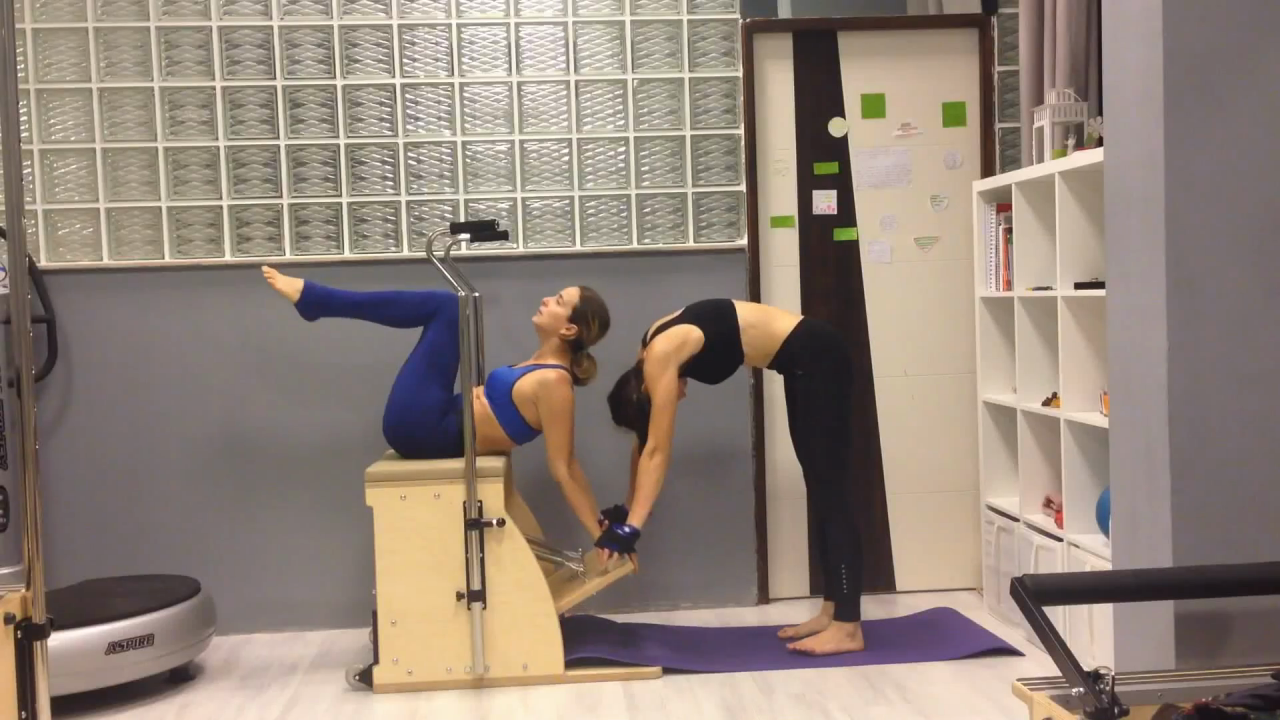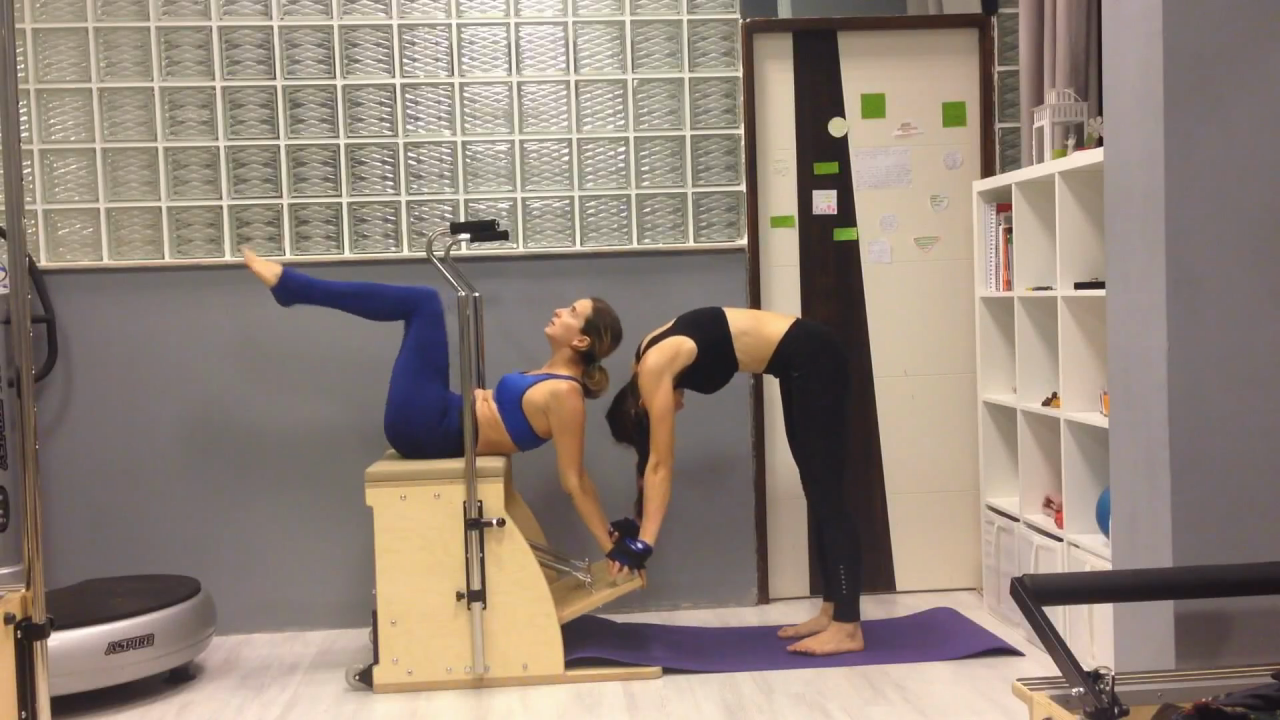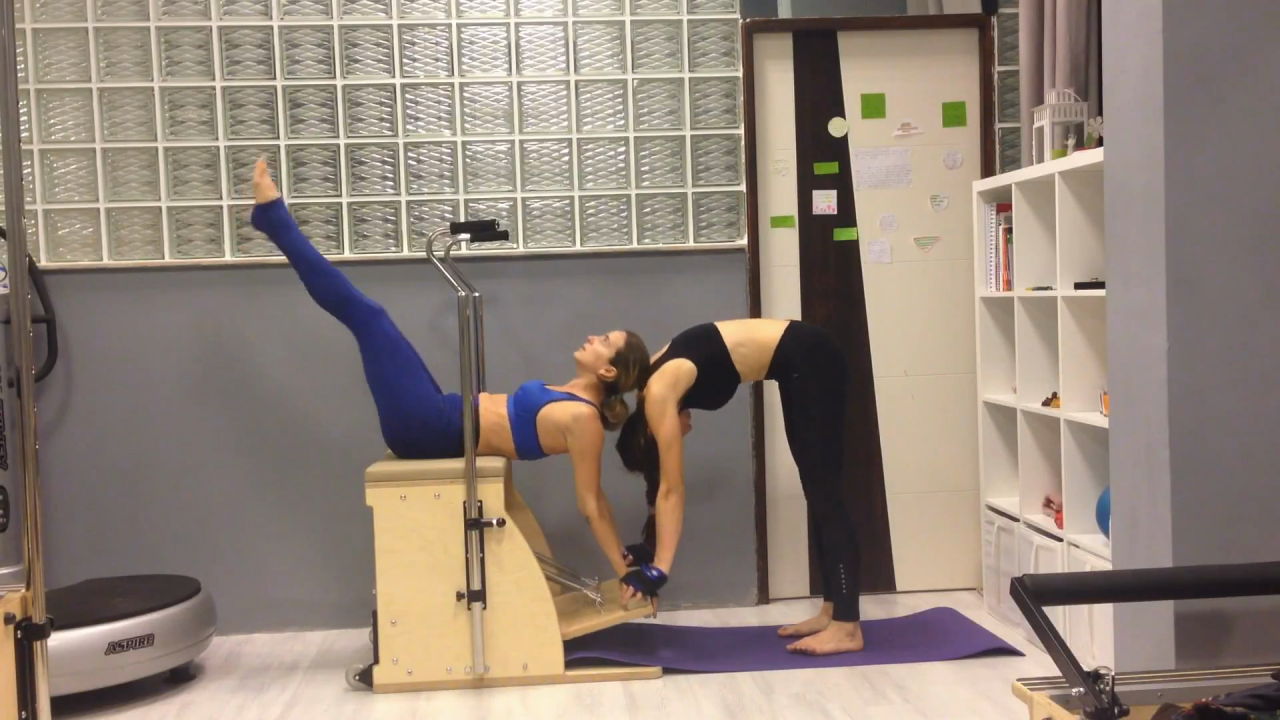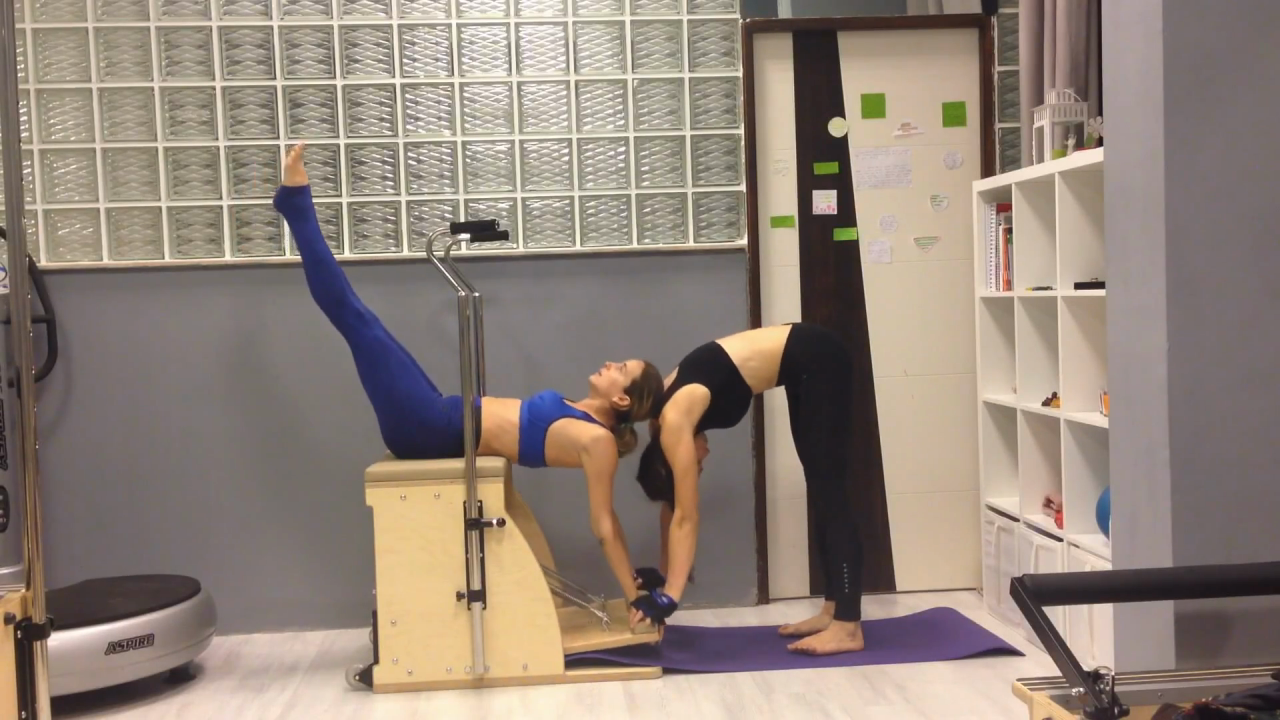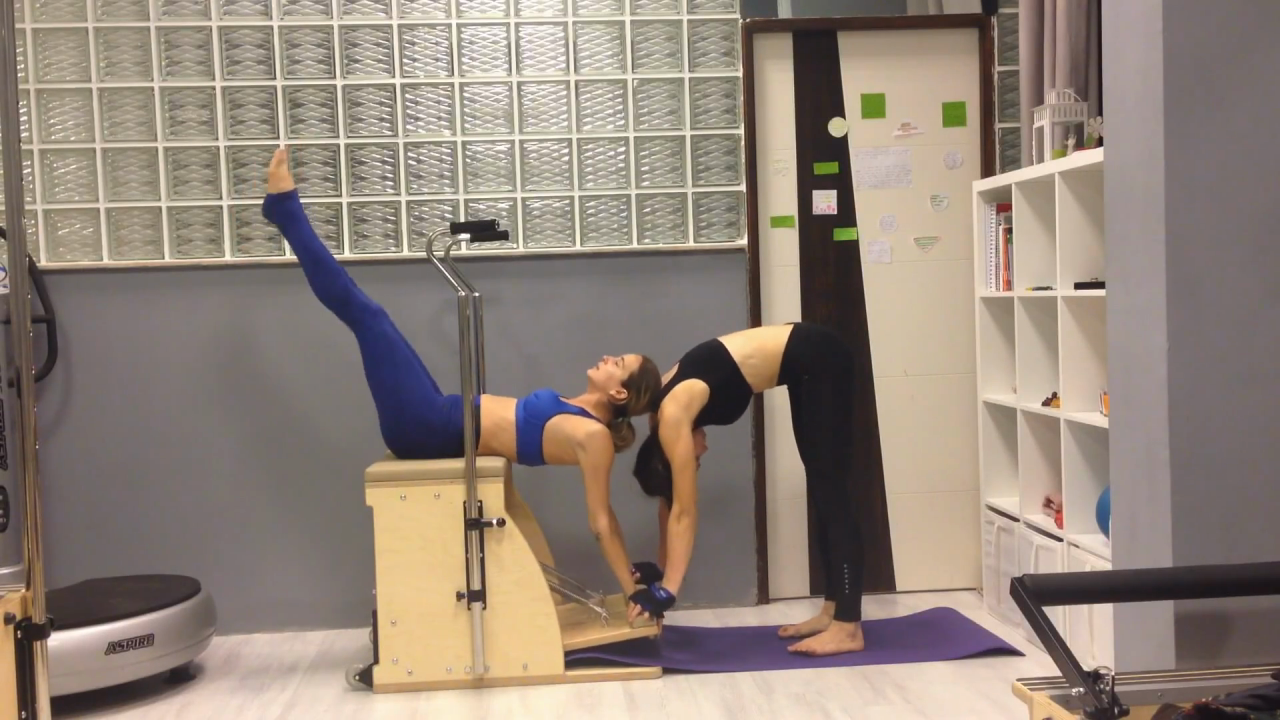
dt=0.4s
person 1, frame 1
left shoulder: (553, 383)
right shoulder: (543, 366)
left elbow: (564, 469)
left wrist: (601, 536)
left hip: (421, 431)
right hip: (432, 428)
left knee: (446, 307)
right knee: (444, 306)
left ankle: (312, 297)
right ankle: (313, 296)
person 1, frame 2
left shoulder: (565, 395)
right shoulder: (555, 377)
left elbow: (574, 481)
left wrist: (611, 548)
left hip: (427, 433)
right hip: (437, 426)
left knee: (424, 303)
right knee: (422, 303)
left ankle: (289, 282)
right ankle: (288, 280)
person 1, frame 3
left shoulder: (584, 419)
right shoulder: (572, 399)
left elbow: (591, 504)
left wrist: (625, 573)
left hip: (430, 432)
right hip: (440, 419)
left knee: (368, 317)
right knee: (366, 316)
left ankle: (274, 215)
person 1, frame 4
left shoulder: (597, 440)
right shoulder: (583, 417)
left elbow: (605, 527)
left wrist: (637, 596)
left hip: (431, 433)
right hip: (441, 420)
left knee: (358, 323)
right knee: (359, 320)
left ankle: (298, 202)
person 1, frame 5
left shoulder: (594, 436)
right shoulder: (580, 414)
left elbow: (603, 522)
left wrist: (634, 590)
left hip: (428, 430)
right hip: (441, 422)
left knee: (367, 317)
right knee: (368, 316)
left ankle: (285, 205)
person 2, frame 1
left shoulder: (662, 354)
right shoulder: (654, 348)
left elbow: (656, 451)
right elbow: (645, 442)
left wrist: (629, 526)
right wrist: (627, 512)
left hip: (818, 358)
right hip: (805, 361)
left knee: (829, 494)
right knee: (821, 493)
left ankle: (848, 629)
right ankle: (832, 613)
person 2, frame 2
left shoulder: (654, 369)
right shoulder: (651, 358)
left elbow: (660, 465)
right elbow: (652, 460)
left wrist: (643, 543)
right wrist: (636, 522)
left hip: (814, 358)
right hip: (801, 361)
left knee: (825, 493)
right knee: (818, 492)
left ankle: (847, 629)
right ankle: (833, 612)
person 2, frame 3
left shoulder: (659, 395)
right shoulder: (652, 386)
left elbow: (671, 491)
right elbow: (665, 486)
left wrist: (658, 570)
right wrist: (649, 546)
left hip: (812, 360)
right hip: (800, 362)
left knee: (823, 492)
right knee: (817, 491)
left ankle: (847, 628)
right ankle: (832, 612)
person 2, frame 4
left shoulder: (675, 423)
right shoulder: (665, 414)
left elbow: (685, 517)
right elbow: (672, 507)
left wrist: (668, 596)
right wrist: (663, 577)
left hip: (819, 361)
right hip: (805, 362)
left knee: (828, 492)
right knee: (821, 491)
left ankle: (848, 628)
right ankle: (834, 611)
person 2, frame 5
left shoulder: (672, 416)
right shoulder: (667, 406)
left elbow: (684, 512)
right elbow: (671, 502)
left wrist: (665, 589)
right wrist: (661, 568)
left hip: (820, 362)
right hip: (808, 363)
left knee: (831, 494)
right knee: (822, 492)
left ankle: (848, 629)
right ankle: (834, 611)
